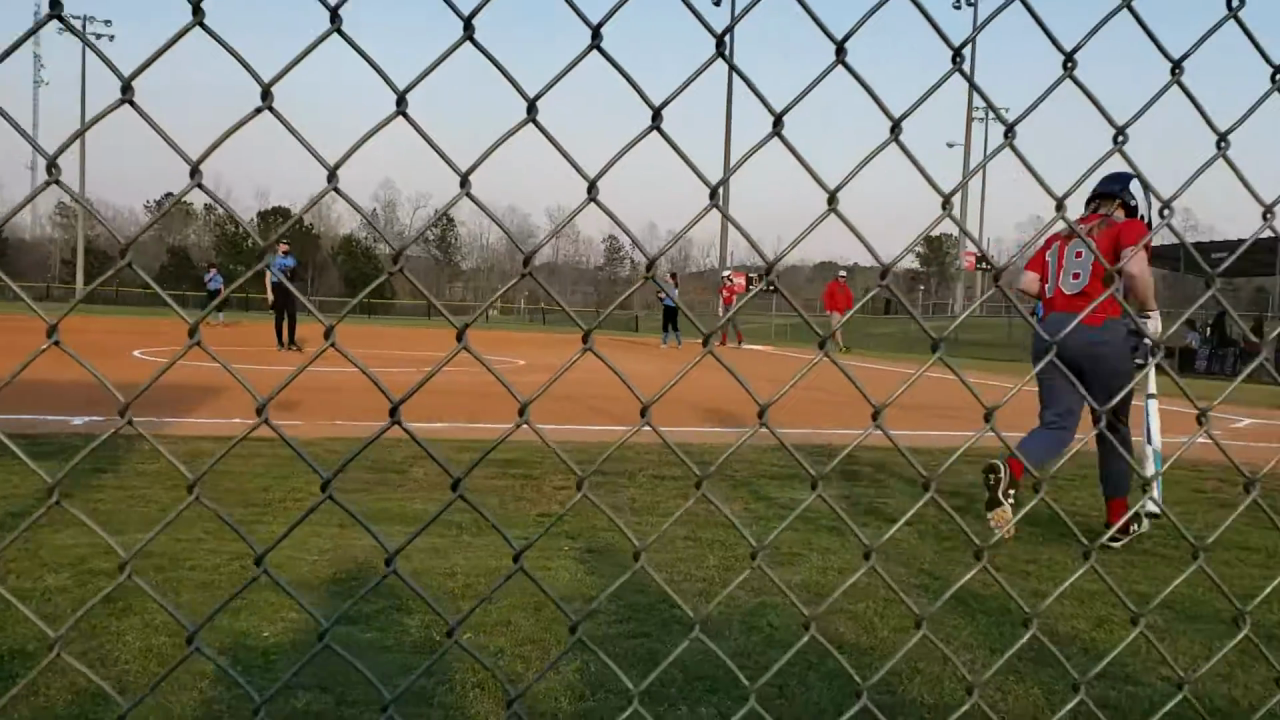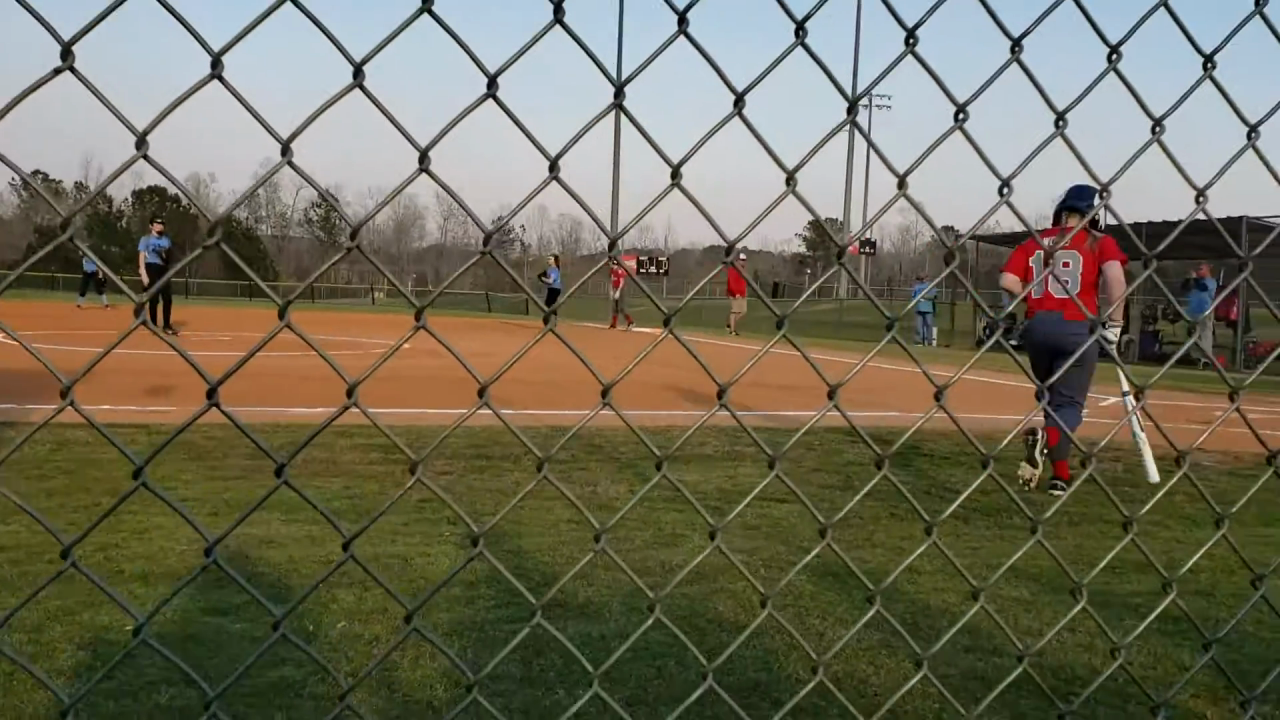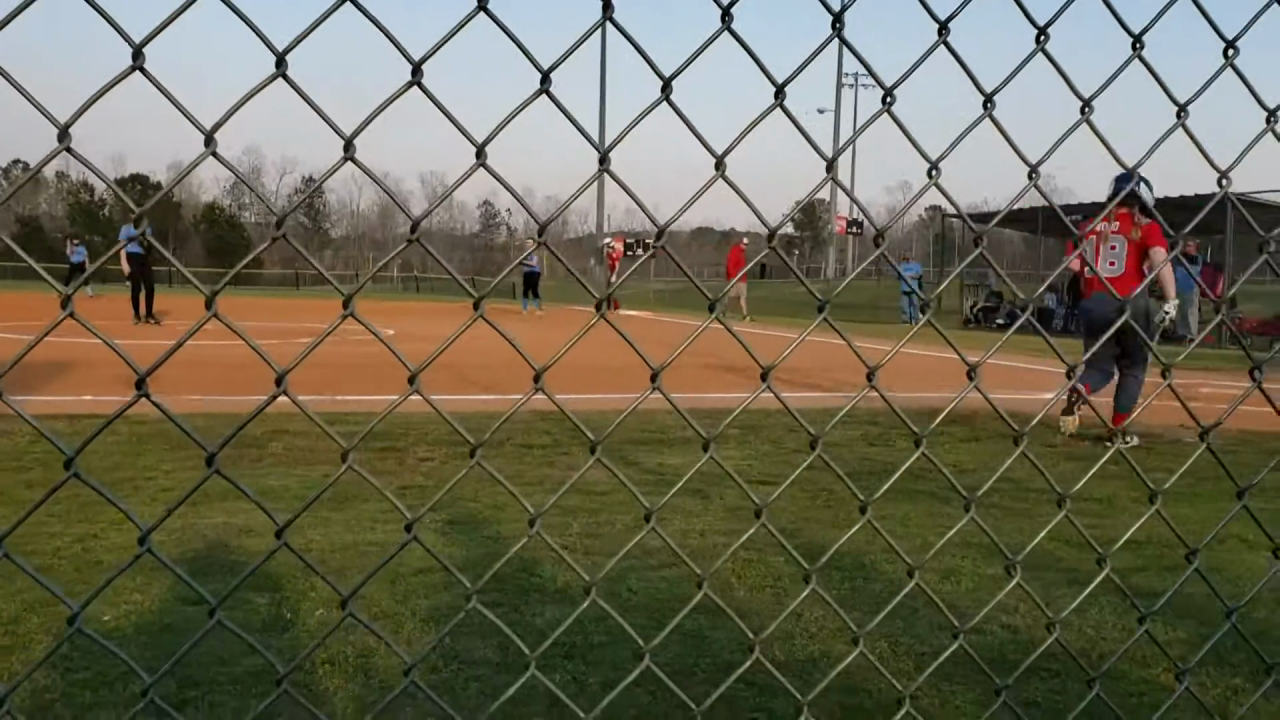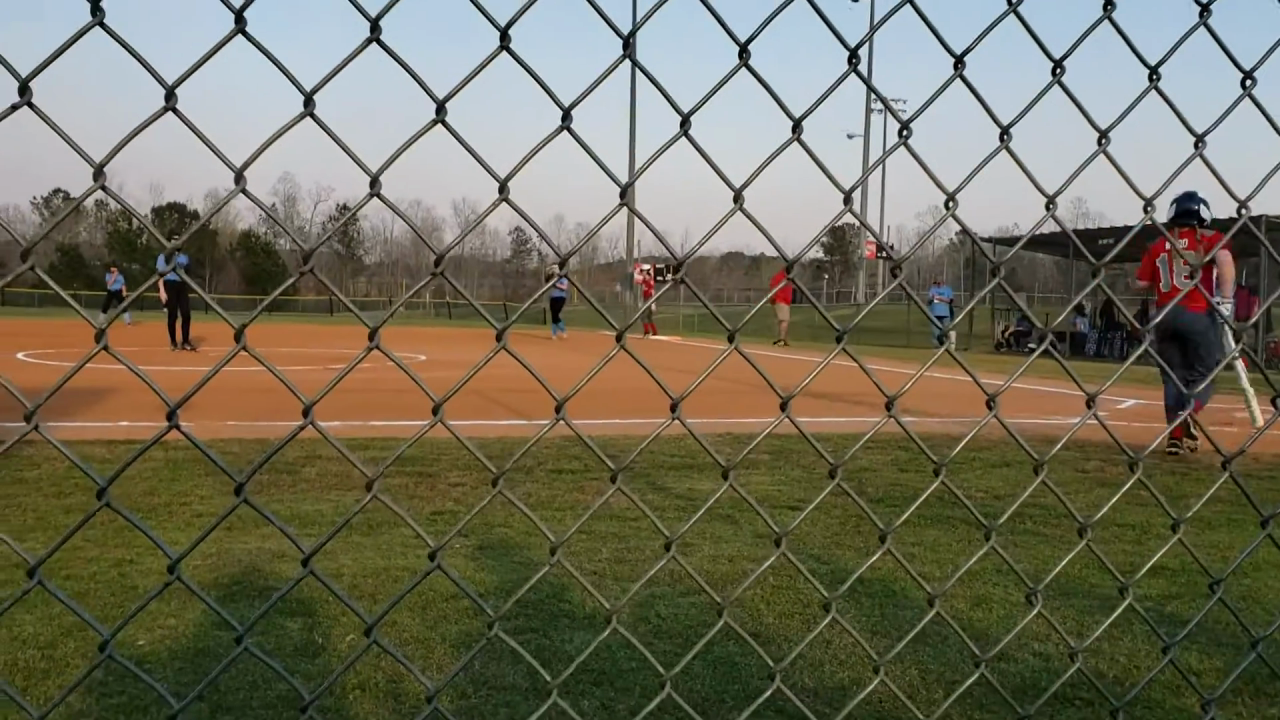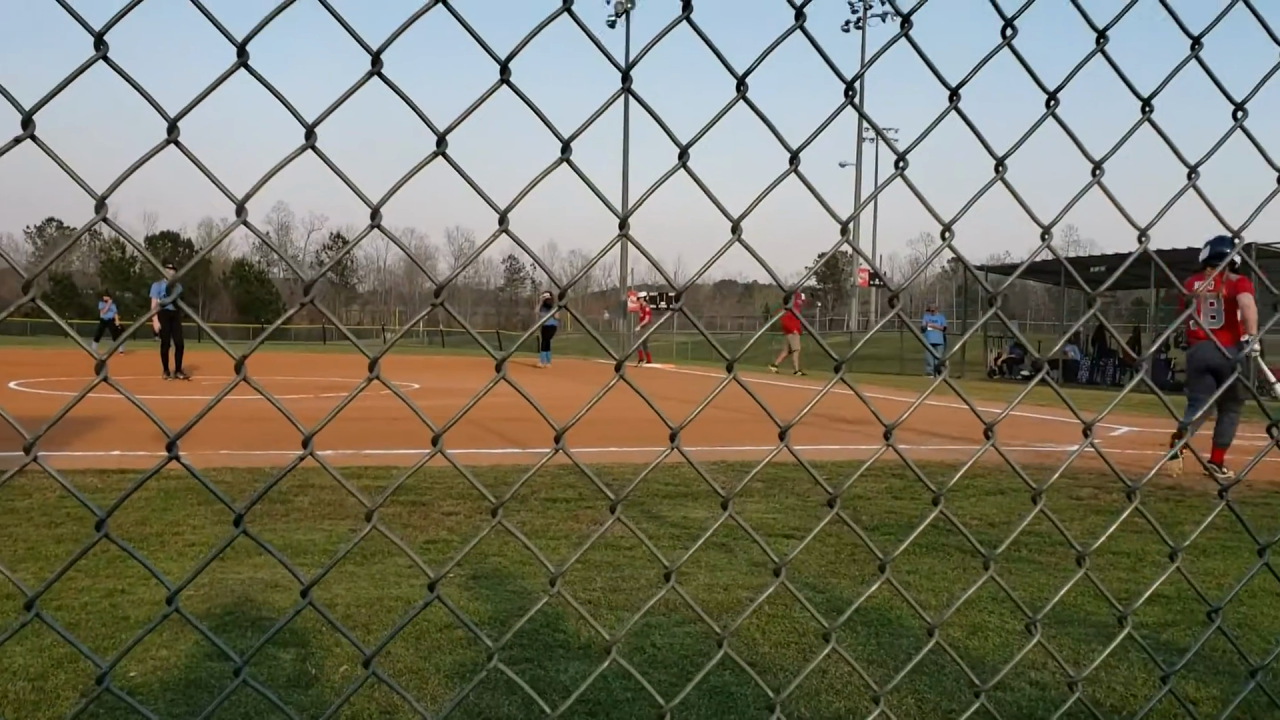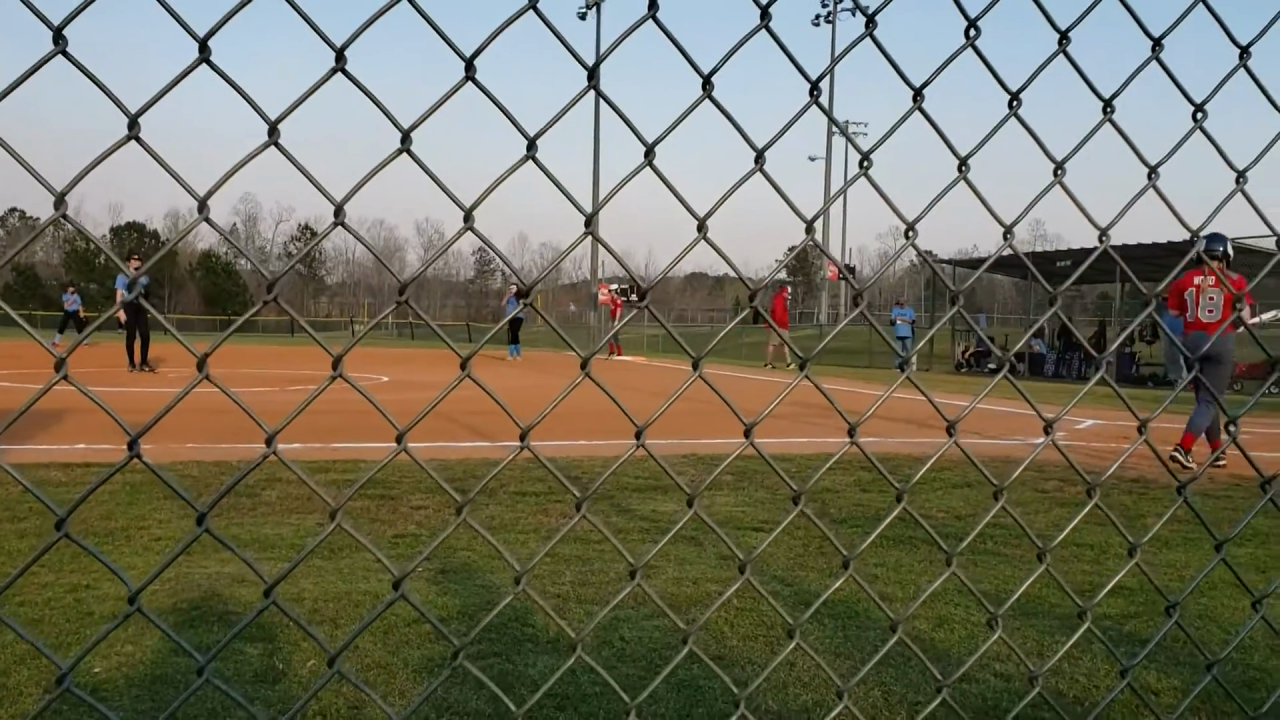
dt=0.4s
person 1, frame 1
left shoulder: (1060, 235)
right shoulder: (1131, 229)
left elbow: (1026, 283)
right elbow: (1134, 268)
right wrist: (1149, 312)
left hip: (1052, 334)
right hip: (1102, 336)
left knee: (1056, 427)
right knee: (1114, 428)
left ankle: (1008, 473)
right ankle: (1118, 523)
person 1, frame 2
left shoulder: (1033, 242)
right shoulder: (1102, 243)
left elbow: (1007, 281)
right elbow: (1115, 278)
right wrist: (1114, 324)
left hip: (1036, 327)
right hip: (1077, 330)
left knee: (1053, 401)
right knee: (1069, 407)
left ankle: (1061, 477)
right ankle: (1041, 440)
person 1, frame 3
left shoulder: (1091, 227)
right shoulder: (1146, 226)
left elbow: (1071, 265)
right elbow: (1160, 260)
right wrist: (1170, 301)
left hip: (1093, 304)
right hip: (1130, 303)
left knee: (1099, 368)
right knee: (1132, 369)
left ankle: (1078, 393)
right ankle: (1118, 430)
person 1, frame 4
left shoulder: (1157, 246)
right shoulder: (1210, 239)
left elbow: (1141, 283)
right elbow: (1225, 260)
right wrist: (1226, 298)
left hip: (1166, 316)
right hip: (1200, 316)
left knee: (1172, 379)
right knee: (1202, 377)
left ankle: (1175, 436)
right ankle: (1187, 416)
person 1, frame 5
left shoulder: (1190, 283)
right shoulder: (1237, 282)
right elbow: (1248, 304)
right wrist: (1251, 337)
left hip: (1198, 352)
right hip: (1230, 351)
left knee: (1196, 407)
right knee: (1230, 408)
left ankle: (1178, 439)
right ankle: (1217, 462)
person 1, frame 6
left shoulder: (1185, 278)
right shoulder: (1235, 280)
left elbow: (1173, 312)
right elbow: (1244, 317)
right wrist: (1230, 315)
left hip: (1191, 341)
right hip: (1220, 343)
left knee: (1205, 396)
right knee: (1209, 400)
left ankle: (1217, 452)
right ankle: (1183, 448)
